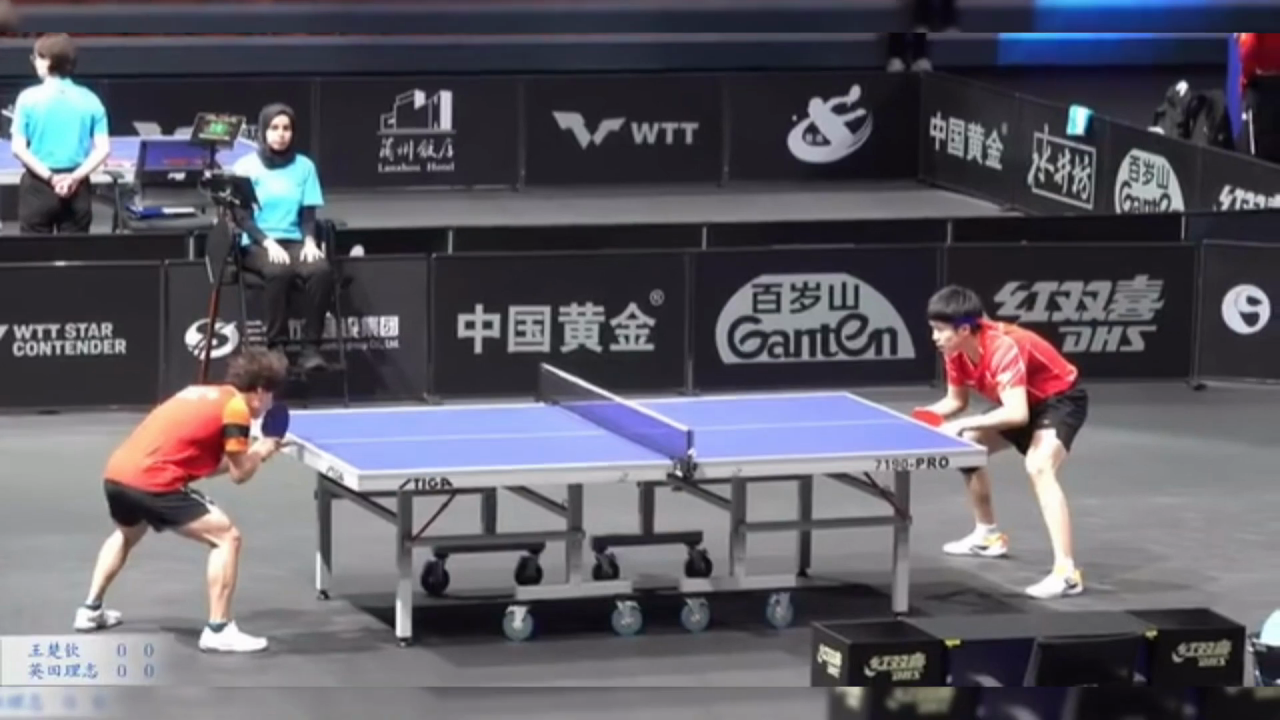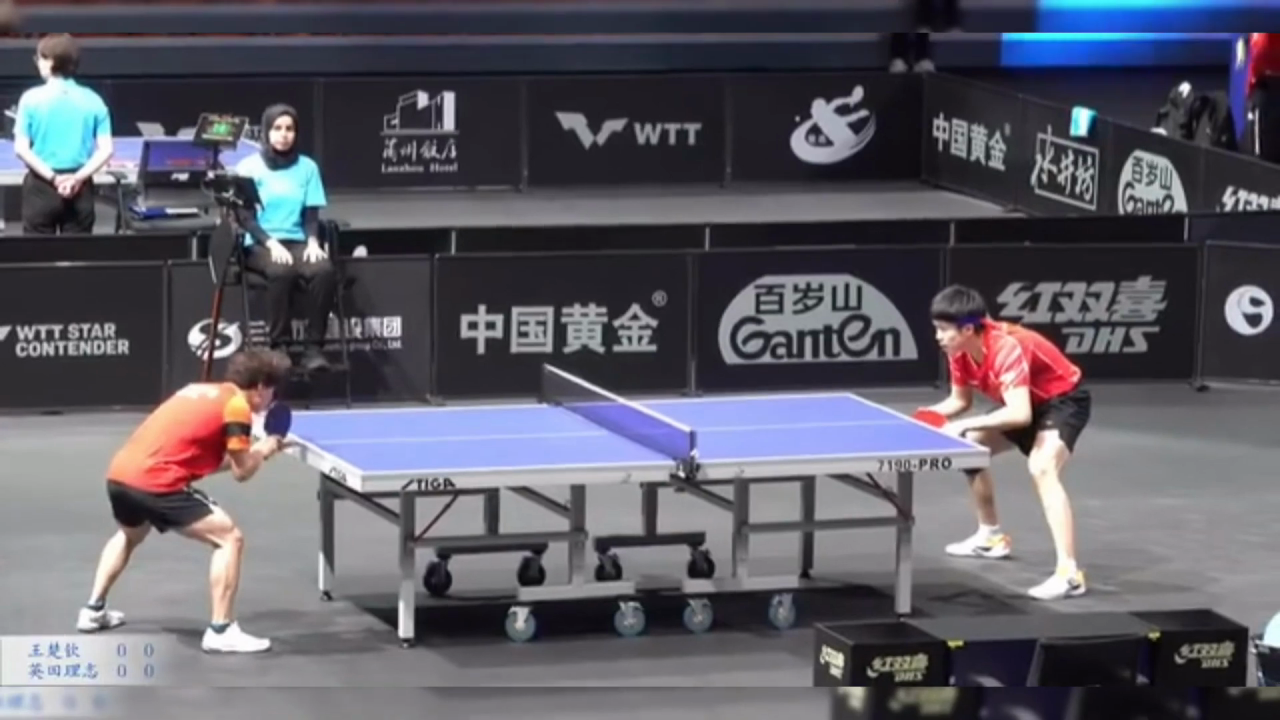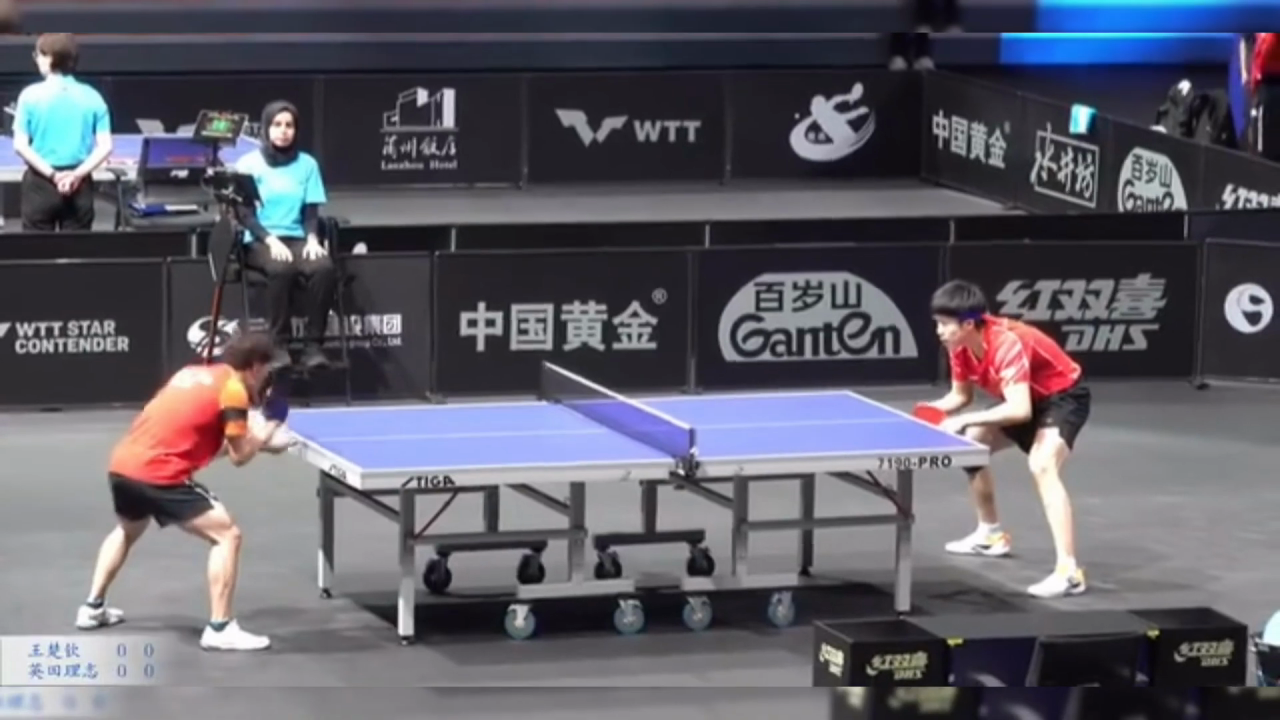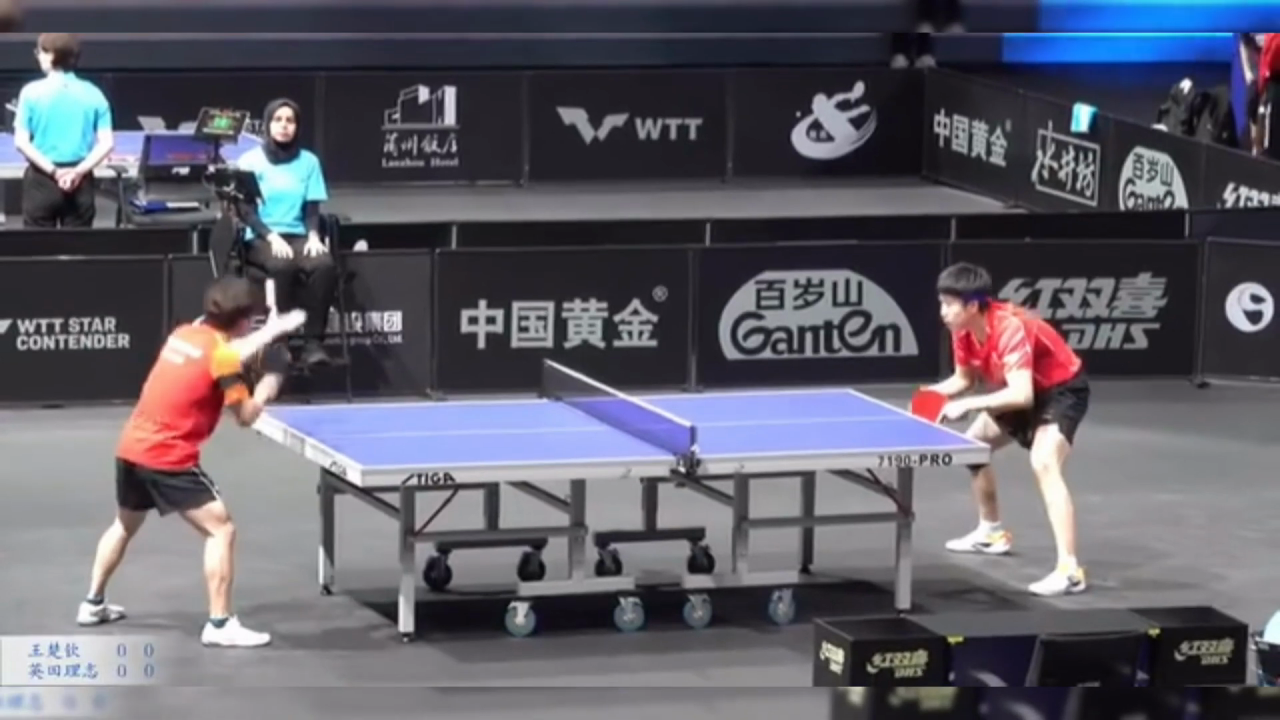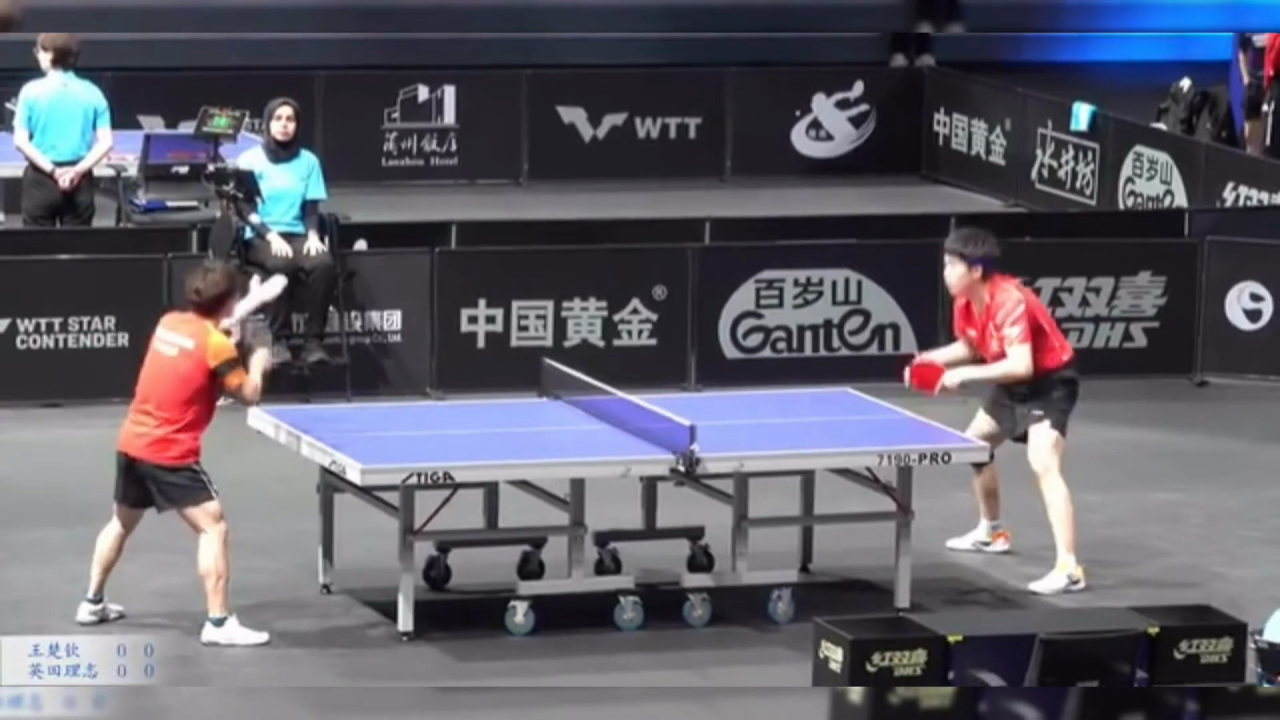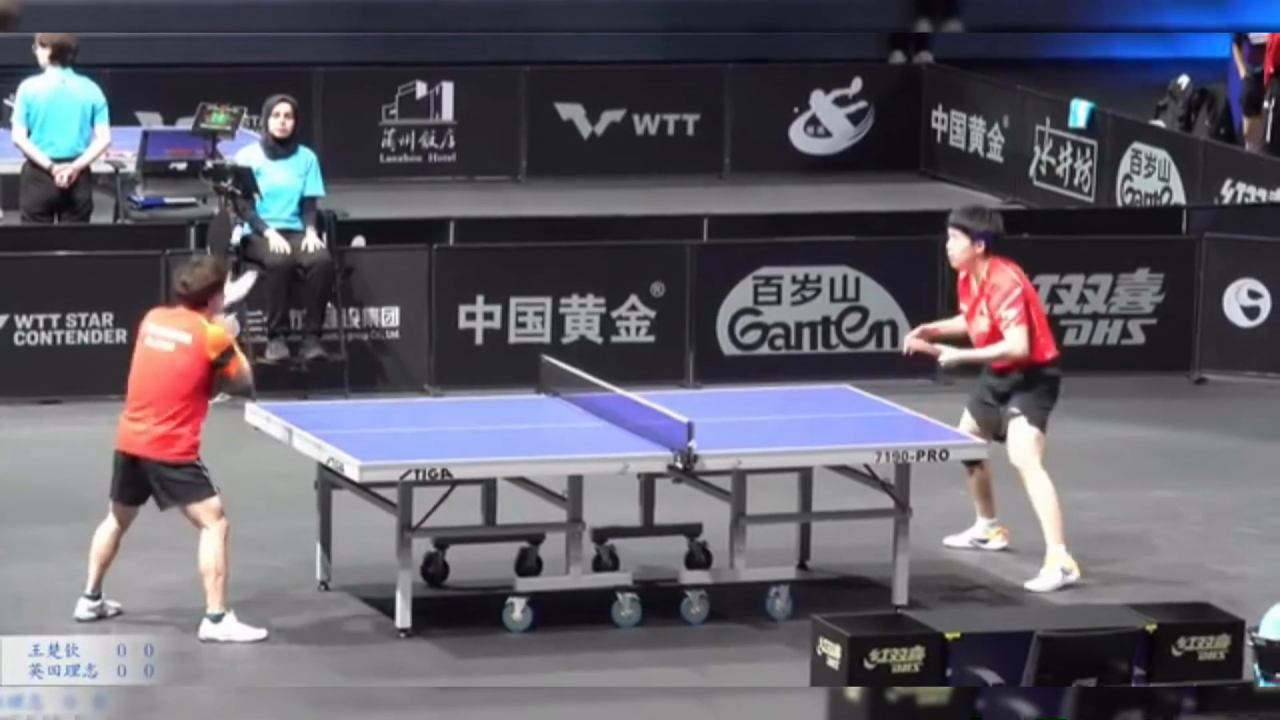
dt=0.2s
person 1, frame 1
left shoulder: (203, 394)
right shoulder: (236, 408)
right elbow: (240, 474)
left wrist: (253, 452)
right wrist: (262, 450)
left hip: (116, 474)
right hip: (152, 483)
left knee: (126, 535)
right knee: (227, 538)
left ankle: (91, 610)
right ankle: (218, 630)
person 1, frame 2
left shoulder: (201, 392)
right shoulder: (237, 406)
right elbow: (242, 471)
left wrist: (254, 451)
right wrist: (264, 448)
left hip: (119, 474)
right hip: (155, 483)
left knee: (129, 535)
right knee: (230, 538)
left ankle: (93, 610)
right ankle: (220, 631)
person 1, frame 3
left shoulder: (194, 373)
right shoulder: (233, 391)
right elbow: (239, 456)
left wrist: (253, 440)
right wrist: (265, 433)
left hip: (121, 465)
right hip: (158, 475)
left knee: (127, 531)
right knee: (227, 536)
left ankle: (92, 608)
right ankle: (219, 629)
person 1, frame 4
left shoulder: (184, 334)
right shoulder: (222, 356)
right elbow: (245, 416)
left wrist: (272, 330)
right wrist: (268, 383)
left hip: (131, 448)
right hip: (167, 459)
left knee: (125, 524)
right knee: (221, 531)
left ankle: (93, 604)
right ankle: (220, 625)
person 1, frame 5
left shoulder: (170, 322)
right shoulder: (217, 345)
right elbow: (249, 396)
right wrist: (259, 361)
left hip: (131, 444)
right hip: (170, 454)
left knee: (122, 523)
right knee: (214, 529)
left ankle: (93, 604)
right ankle: (218, 623)
person 1, frame 6
left shoulder: (153, 319)
right shoulder: (213, 336)
right elbow: (244, 382)
left wrist: (219, 328)
right wrist: (234, 349)
left hip: (130, 441)
right hip: (171, 451)
left knee: (117, 519)
right knee: (215, 525)
left ankle: (90, 600)
right ankle: (216, 619)
person 2, frame 1
left shoulder: (1003, 347)
right shoulder: (957, 350)
left elbow: (1017, 413)
right elbow: (956, 400)
left wrist: (963, 424)
left hip: (1061, 399)
right hip: (1024, 401)
left knee: (1039, 467)
left ankle: (1066, 572)
right ankle: (988, 535)
person 2, frame 2
left shoulder: (1007, 348)
right shoulder: (960, 351)
left elbow: (1020, 414)
right elbow: (960, 399)
left wrist: (965, 425)
right wrist: (930, 415)
left hip: (1064, 400)
right hip: (1027, 402)
left knee: (1041, 468)
left ankle: (1069, 573)
right ankle: (991, 537)
person 2, frame 3
left shoulder: (1007, 343)
right shoulder: (961, 345)
left elbow: (1019, 410)
right elbow: (961, 395)
left wrist: (964, 420)
right wrist: (931, 410)
left hip: (1063, 397)
right hip: (1027, 400)
left knee: (1041, 466)
left ankle: (1068, 571)
right ankle: (991, 534)
person 2, frame 4
left shoulder: (1010, 329)
right shoulder: (963, 331)
left elbow: (1021, 395)
right elbow: (964, 379)
left wrist: (968, 405)
right wrist: (933, 393)
left hip: (1063, 390)
right hip: (1026, 392)
left knee: (1044, 463)
right knee: (974, 445)
left ankle: (1069, 570)
right ankle: (992, 532)
person 2, frame 5
left shoulder: (1009, 301)
right shoulder: (964, 301)
left elbow: (1021, 366)
right elbow: (966, 347)
left wrist: (964, 376)
right wrist: (930, 360)
left hip: (1052, 380)
right hip: (1015, 382)
left knee: (1043, 464)
right knee: (975, 443)
left ankle: (1068, 568)
right ankle: (992, 532)
person 2, frame 6
left shoulder: (1005, 282)
right shoulder: (966, 277)
left elbow: (1018, 347)
left wrist: (961, 356)
right wrist: (932, 330)
left hip: (1032, 376)
right hip: (998, 375)
left knee: (1024, 459)
left ankle: (1060, 561)
right ankle: (989, 528)
person 3, frame 1
left shoulder: (304, 166)
right shoulder: (246, 166)
left elbow: (308, 212)
right elbow: (241, 216)
left wrist: (309, 241)
right wrist: (268, 242)
left hip: (294, 241)
right hip: (257, 244)
left knee: (321, 270)
right knee: (279, 271)
left ankle: (311, 346)
right ankle: (275, 346)
person 3, frame 2
left shoulder: (307, 167)
right shoulder: (248, 166)
left elbow: (311, 213)
right elbow: (244, 216)
left wrist: (312, 242)
right wrist: (271, 243)
left hip: (297, 242)
right hip: (260, 244)
left knee: (324, 271)
right knee: (282, 272)
left ankle: (313, 347)
right ankle: (278, 346)
person 3, frame 3
left shoulder: (307, 164)
right shoulder: (248, 163)
left elbow: (311, 210)
right elbow: (244, 213)
left wrist: (312, 239)
right wrist: (270, 240)
left hip: (296, 239)
right hip: (260, 241)
left knee: (323, 269)
right knee: (281, 269)
left ankle: (313, 344)
right ankle: (278, 343)
person 3, frame 4
left shoulder: (308, 161)
right shoulder: (250, 161)
left elbow: (312, 207)
right elbow: (245, 210)
left wrist: (313, 236)
right wrist: (272, 237)
left hip: (298, 236)
right hip: (261, 239)
left knee: (324, 266)
right knee: (282, 266)
left ankle: (313, 341)
person 3, frame 5
left shoulder: (308, 161)
right shoulder: (250, 159)
left elbow: (311, 207)
right elbow: (245, 208)
left wrist: (312, 235)
right wrist: (271, 236)
left hip: (297, 235)
right hip: (260, 238)
left knee: (324, 265)
right knee: (282, 265)
left ankle: (313, 340)
right ankle: (277, 340)
person 3, frame 6
left shoulder: (306, 157)
right shoulder: (247, 156)
left elbow: (309, 203)
right elbow: (243, 205)
left wrist: (311, 231)
right wrist: (269, 232)
left hip: (295, 231)
right hip: (259, 233)
left knee: (322, 261)
right knee: (280, 261)
left ankle: (311, 336)
right ankle: (276, 337)
person 4, frame 1
left shoulder: (29, 97)
right shoulder: (89, 99)
left elbow: (18, 148)
right elbow: (103, 149)
left wrist: (50, 177)
right wrist: (75, 177)
left hip: (38, 187)
right hip: (77, 187)
person 4, frame 2
left shoulder: (32, 98)
right shoulder: (92, 100)
left elbow: (21, 149)
right elbow: (106, 149)
left wrist: (53, 178)
right wrist: (78, 178)
left hip: (41, 187)
right hip: (80, 188)
person 4, frame 3
left shoulder: (31, 95)
right shoulder: (92, 96)
left elbow: (20, 146)
right elbow: (105, 146)
left wrist: (52, 175)
right wrist: (77, 175)
left hip: (40, 184)
right hip: (79, 185)
person 4, frame 4
left shoulder: (32, 91)
right shoulder: (93, 93)
left elbow: (21, 142)
right elbow: (106, 143)
left wrist: (53, 171)
right wrist: (78, 171)
left hip: (41, 180)
right hip: (80, 181)
person 4, frame 5
left shoulder: (31, 91)
right shoulder: (92, 92)
left elbow: (20, 141)
right elbow: (106, 142)
left wrist: (52, 171)
right wrist: (78, 170)
left hip: (40, 179)
right hip: (79, 180)
person 4, frame 6
left shoulder: (29, 87)
right shoulder: (90, 89)
left elbow: (18, 137)
right elbow: (104, 139)
left wrist: (50, 166)
right wrist: (76, 166)
left hip: (38, 176)
right hip: (77, 176)
